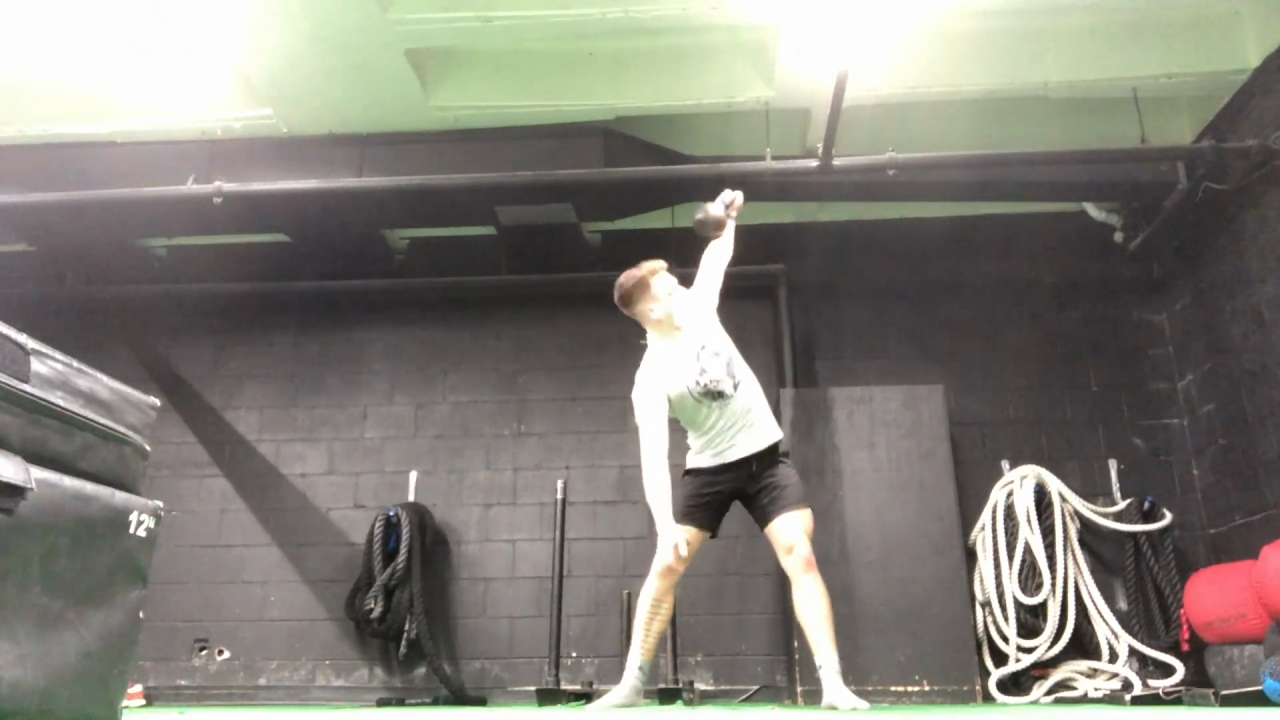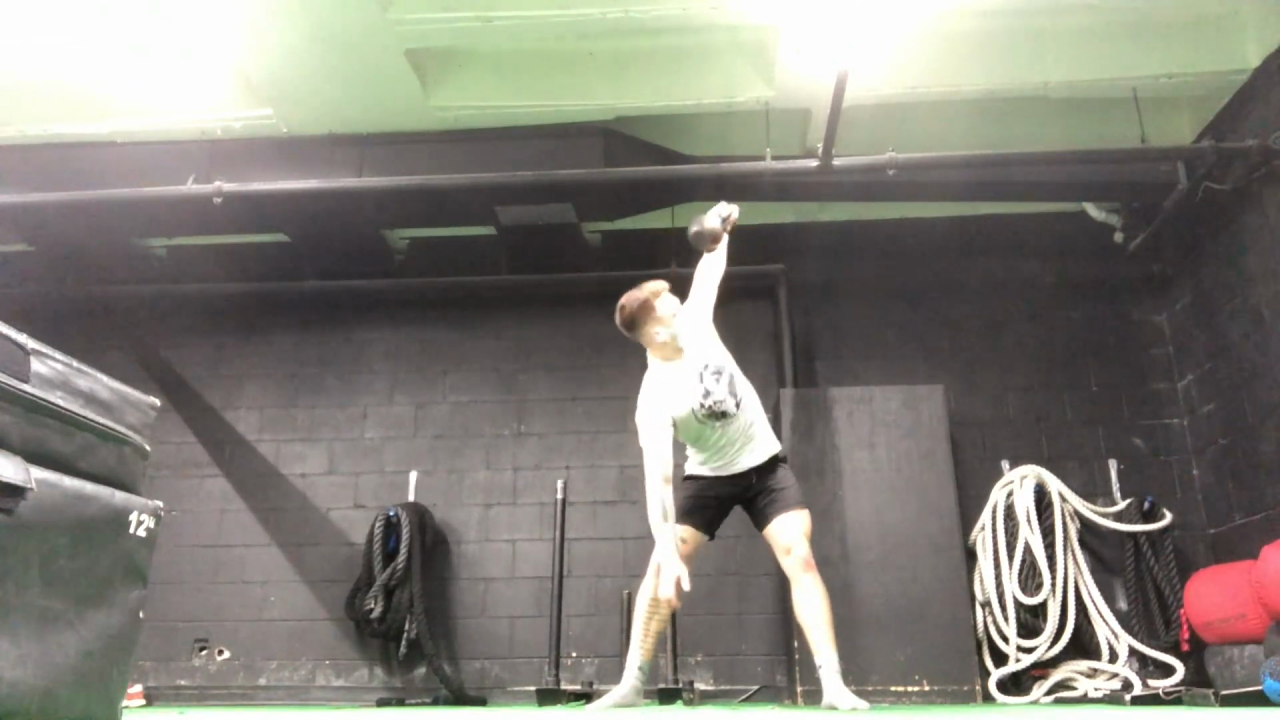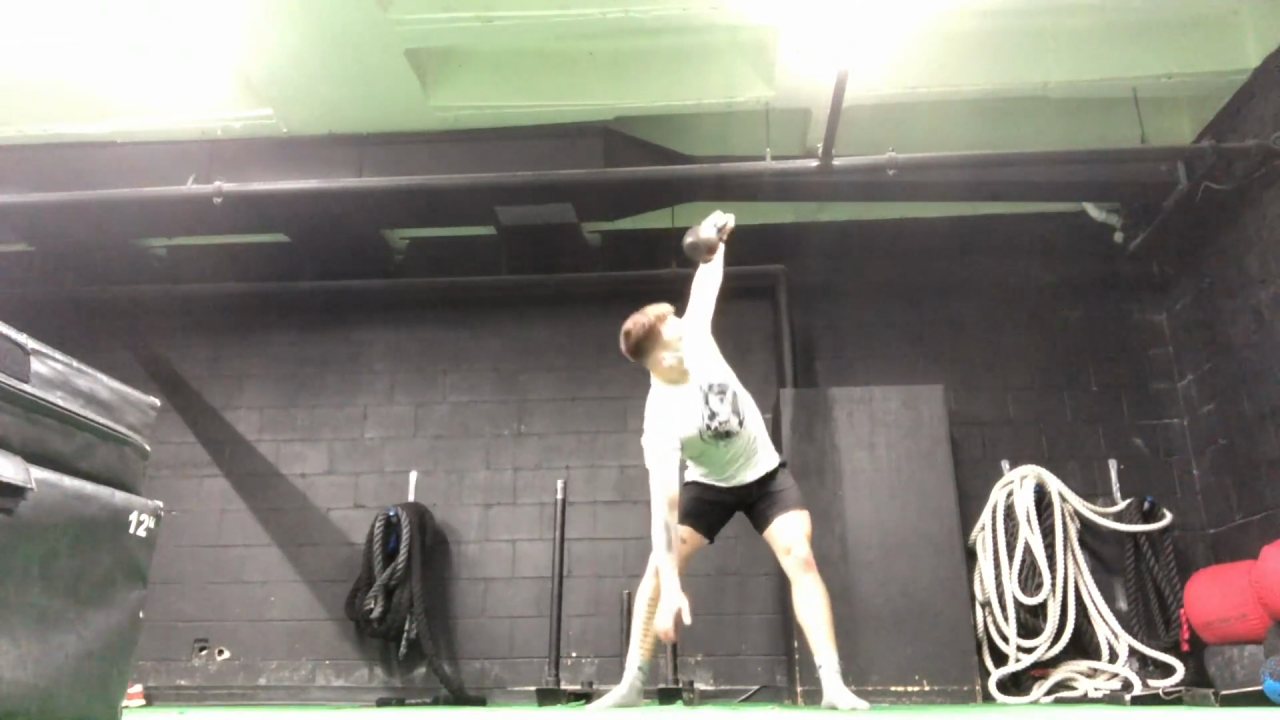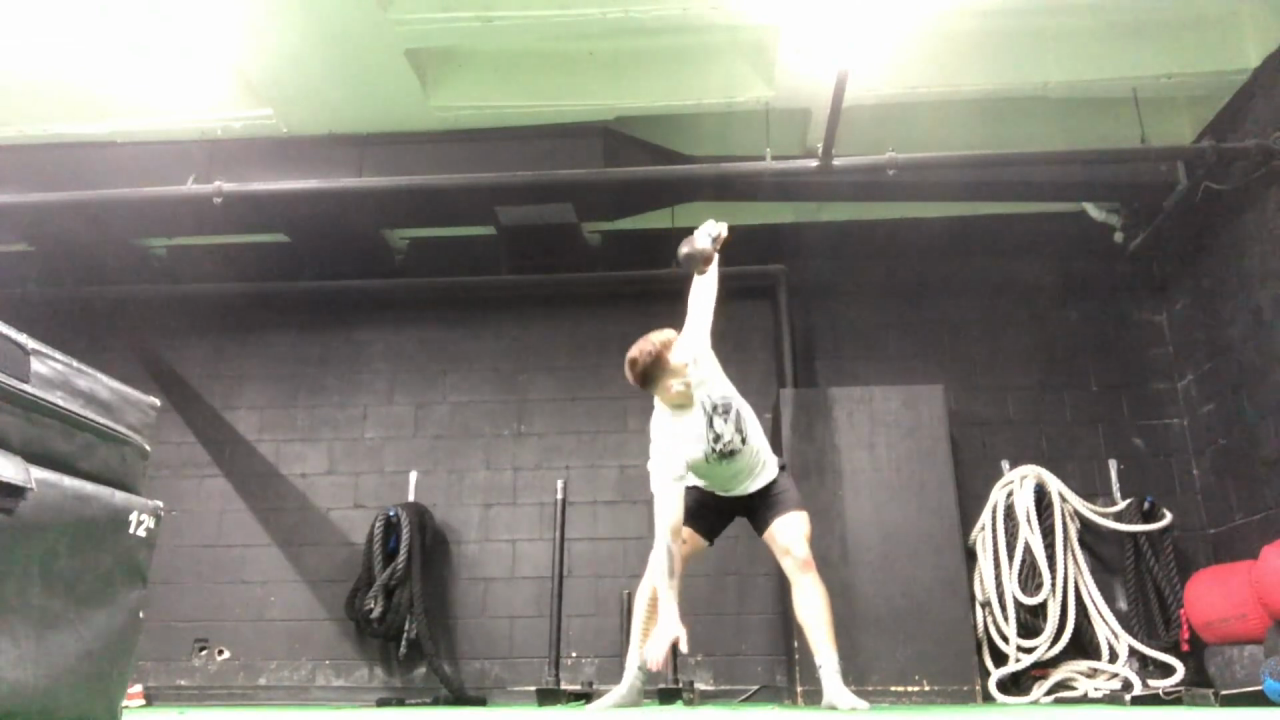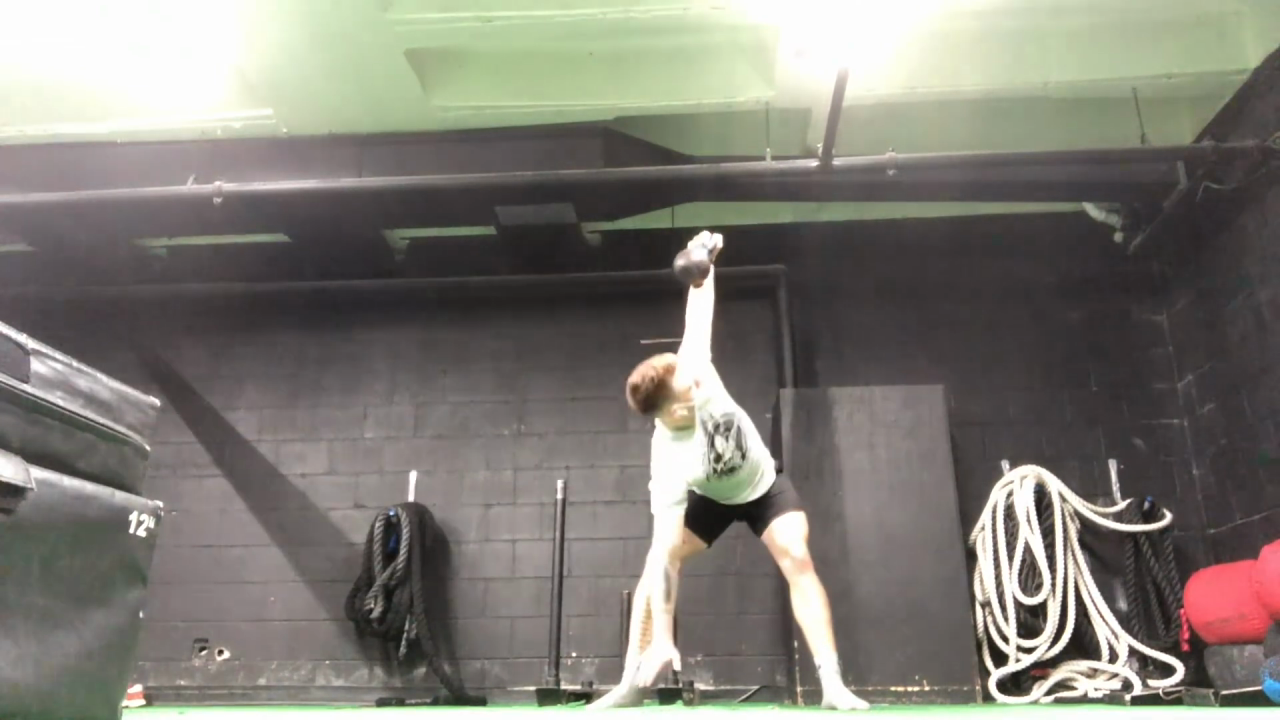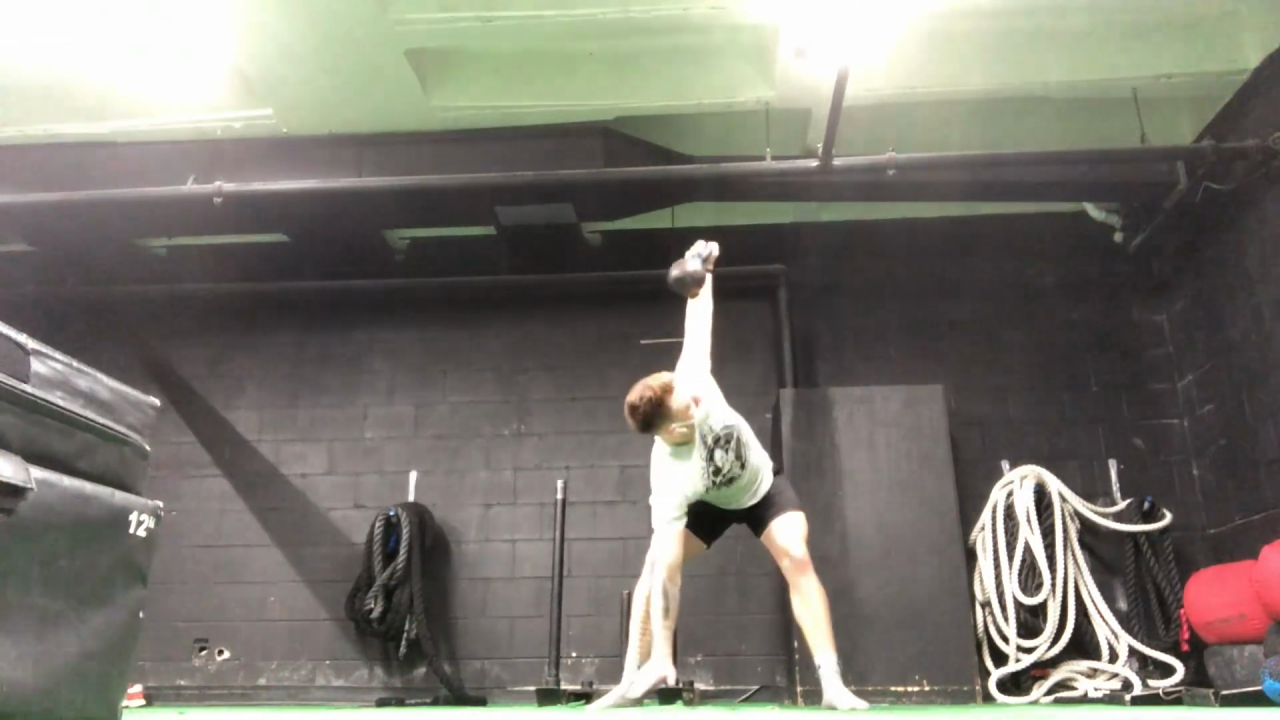
dt=0.2s
person 1, frame 1
left shoulder: (697, 312)
right shoulder: (652, 378)
left elbow: (717, 257)
right elbow: (653, 453)
left wrist: (728, 217)
right wrist: (665, 525)
left hip: (767, 456)
right hip: (710, 467)
left knee: (800, 555)
right knee: (666, 564)
left ankle: (833, 685)
right ankle: (632, 684)
person 1, frame 2
left shoulder: (694, 326)
right shoulder: (656, 398)
left elbow: (710, 271)
right elbow: (657, 478)
right wrist: (668, 552)
left hip: (765, 464)
right hip: (710, 476)
left knee: (800, 558)
right knee: (661, 568)
left ankle: (833, 685)
right ankle: (631, 684)
person 1, frame 3
left shoulder: (695, 343)
right shoulder: (661, 419)
left elbow: (706, 286)
right elbow: (663, 504)
right wrist: (671, 588)
left hip: (766, 473)
right hip: (710, 485)
left knee: (800, 558)
right knee: (660, 565)
left ankle: (833, 685)
right ankle: (632, 684)
person 1, frame 4
left shoulder: (694, 359)
right shoulder: (669, 442)
left elbow: (701, 300)
right elbow: (668, 530)
left wrist: (709, 252)
right wrist: (669, 614)
left hip: (767, 479)
right hip: (712, 492)
left knee: (800, 557)
right knee: (660, 561)
left ankle: (833, 685)
right ankle: (632, 683)
person 1, frame 5
left shoulder: (693, 373)
right shoulder: (671, 464)
left elbow: (699, 311)
right elbow: (667, 554)
left wrist: (705, 263)
right wrist: (661, 639)
left hip: (765, 483)
right hip: (711, 498)
left knee: (797, 558)
right knee: (657, 562)
left ankle: (833, 684)
right ankle: (632, 683)
person 1, frame 6
left shoulder: (692, 383)
right shoulder: (671, 480)
left elbow: (697, 322)
right elbow: (667, 570)
left wrist: (703, 271)
right wrist: (661, 656)
left hip: (763, 484)
right hip: (709, 502)
left knee: (796, 557)
right knee: (655, 563)
left ankle: (833, 684)
right ankle: (630, 681)
